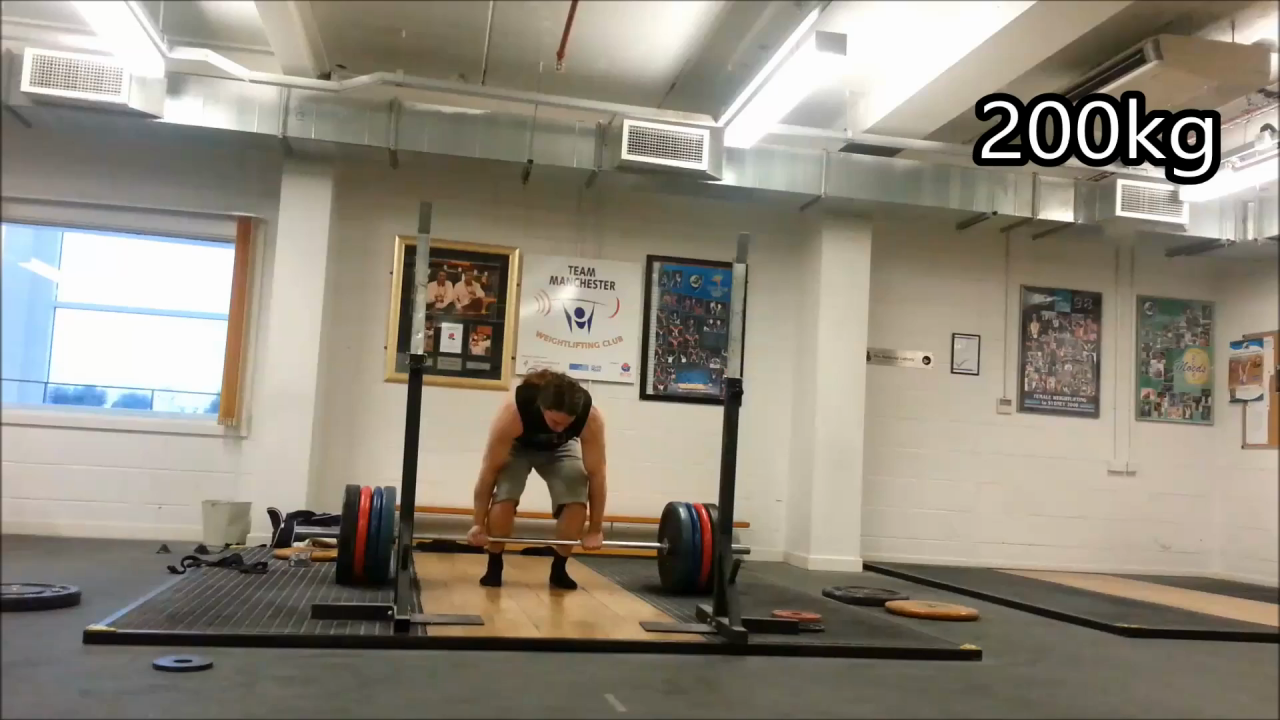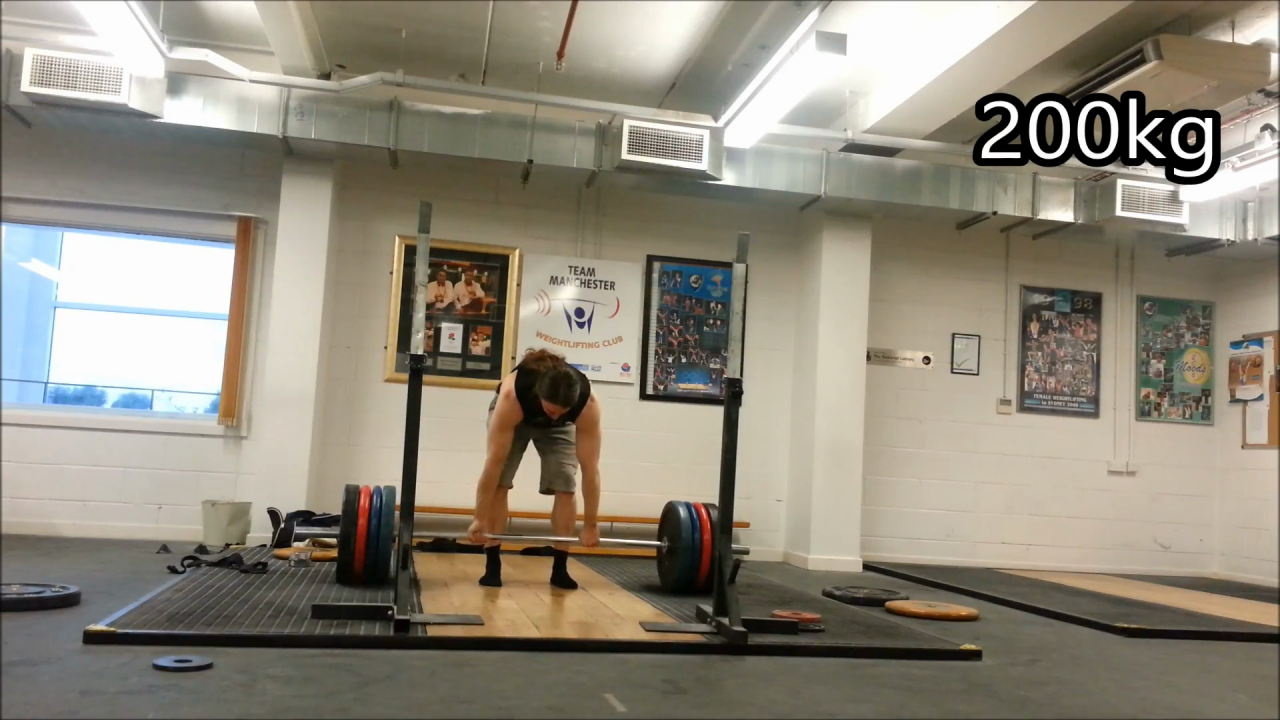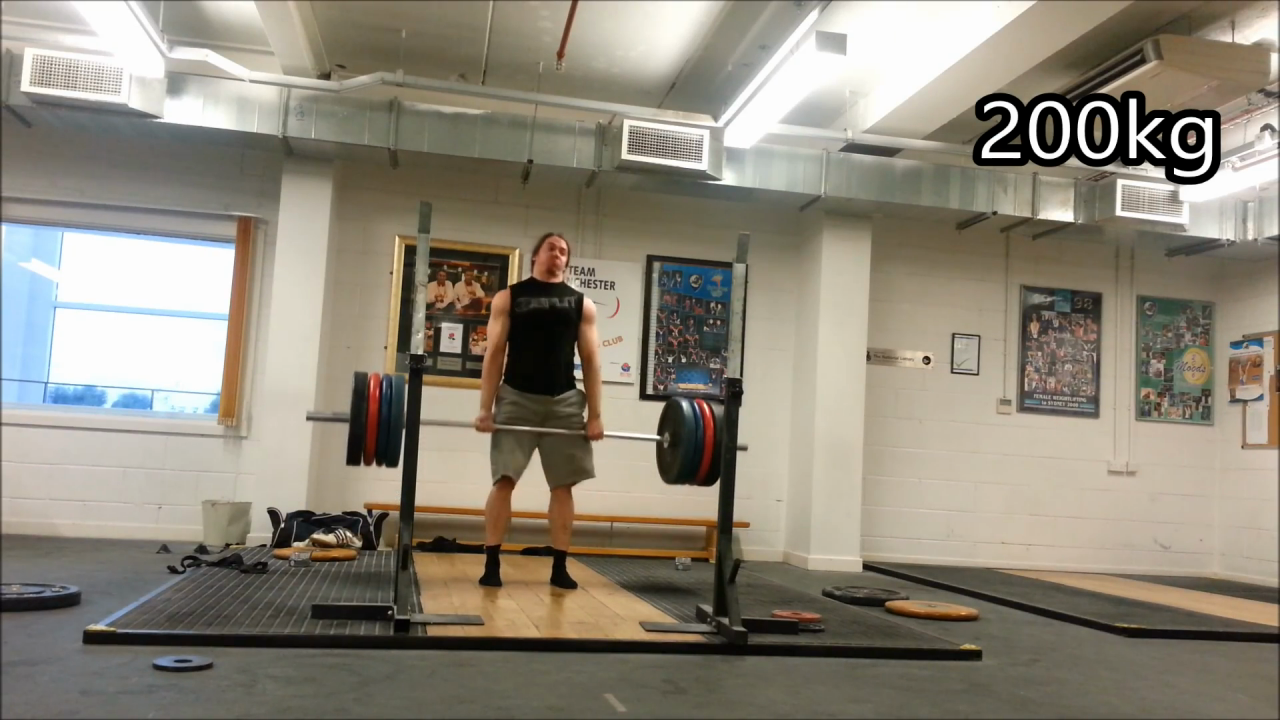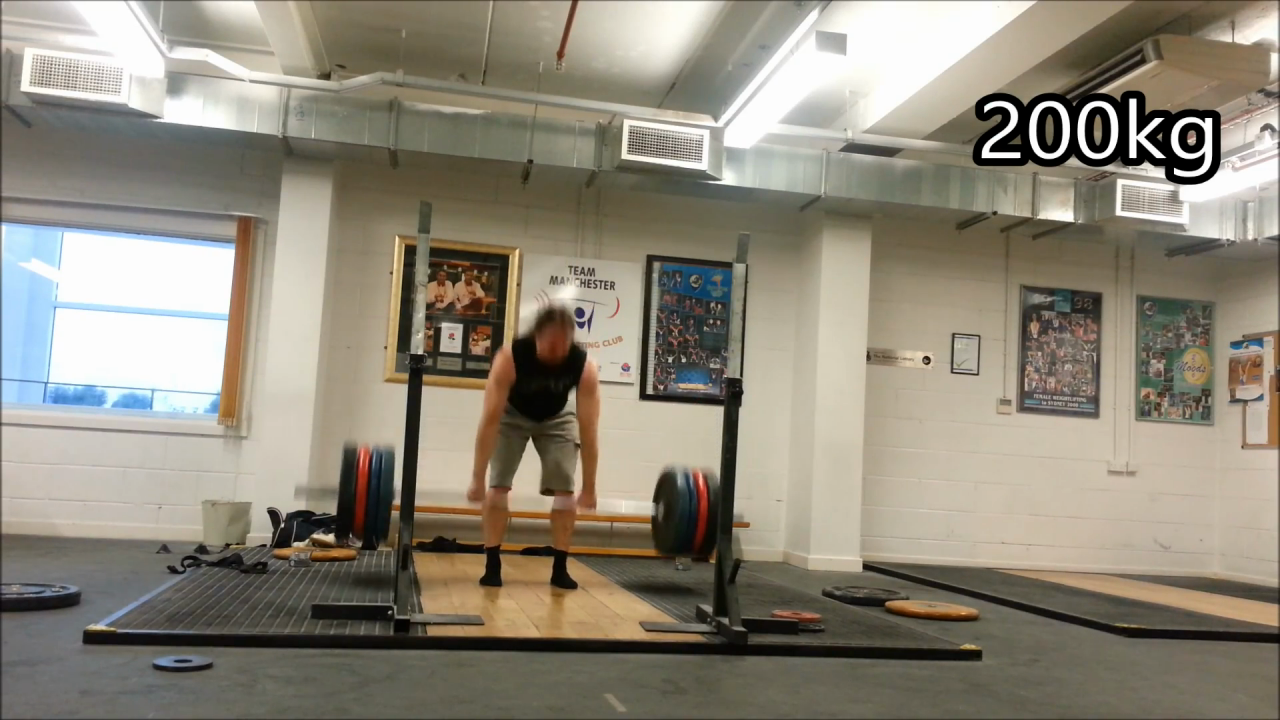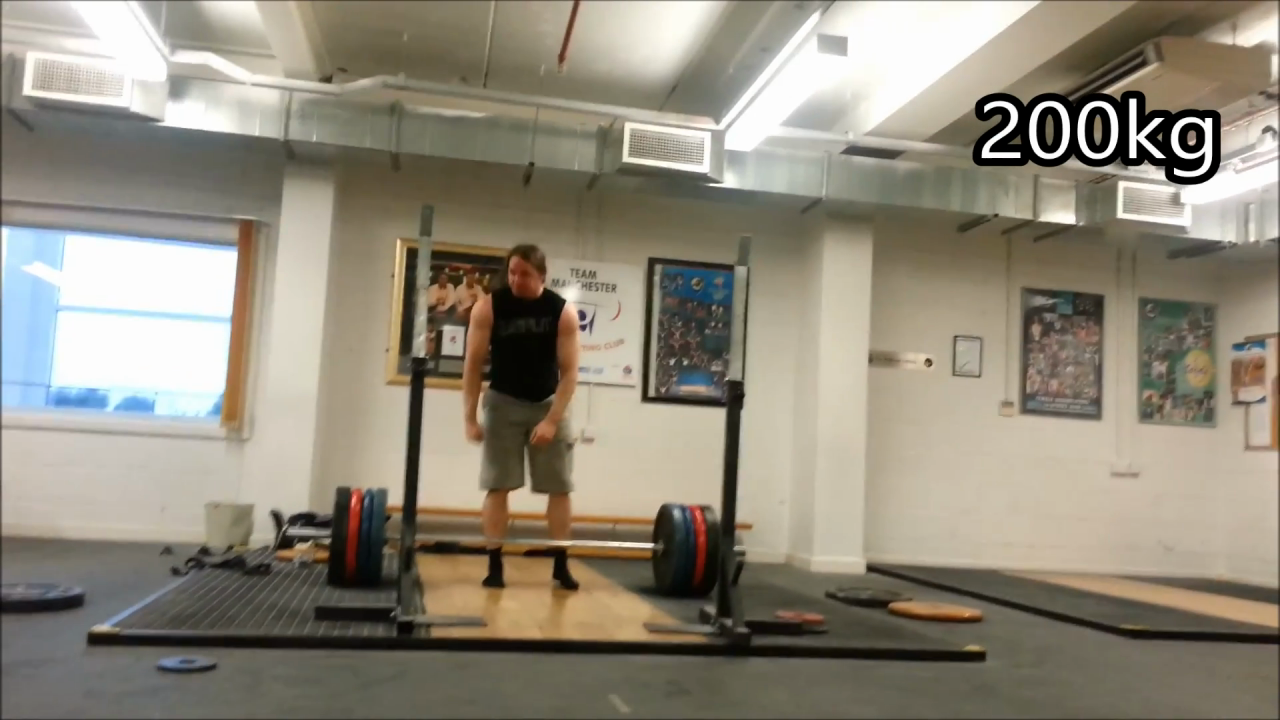
dt=1s
person 1, frame 1
left shoulder: (591, 418)
right shoulder: (513, 410)
left elbow: (597, 474)
right elbow: (489, 469)
left wrist: (595, 529)
right wrist: (478, 523)
left hip: (560, 449)
right hip: (516, 446)
left knee: (577, 500)
right knee: (504, 498)
left ankle: (559, 568)
right ankle: (494, 567)
person 1, frame 2
left shoulder: (588, 405)
right shoulder: (512, 395)
left elbow: (590, 468)
right elbow: (494, 462)
left wrist: (591, 524)
right wrist: (480, 519)
left hip: (559, 428)
right hip: (515, 417)
left knee: (566, 485)
right knee: (499, 482)
left ankle: (560, 568)
right ankle: (492, 565)
person 1, frame 3
left shoulder: (581, 303)
right shoulder: (509, 297)
left elbow: (590, 360)
right elbow: (494, 354)
left wrist: (594, 414)
right wrist: (486, 407)
left hip: (565, 401)
right hip: (517, 398)
left knee: (563, 485)
right knee: (504, 480)
left ankle: (559, 567)
right ankle: (491, 565)
person 1, frame 4
left shoulder: (584, 367)
right shoulder: (510, 358)
left elbow: (589, 432)
right elbow: (489, 421)
left wrist: (588, 489)
right wrist: (478, 480)
left hip: (556, 418)
right hip: (514, 414)
left knee: (565, 488)
right knee: (499, 484)
left ankle: (560, 569)
right ankle: (492, 566)
person 1, frame 5
left shoulder: (563, 312)
right shoulder: (488, 307)
left elbow: (569, 372)
right elbow: (473, 365)
left wrist: (552, 420)
right wrist: (470, 417)
left hip: (548, 405)
right hip: (503, 403)
left knee: (559, 488)
right knee: (497, 486)
left ankle: (561, 565)
right ankle: (495, 566)
